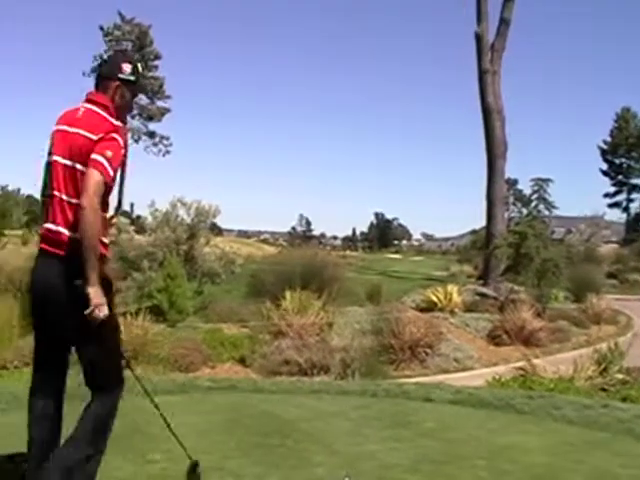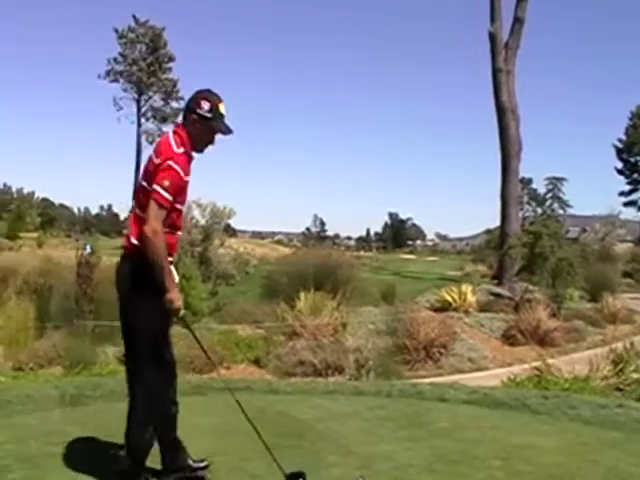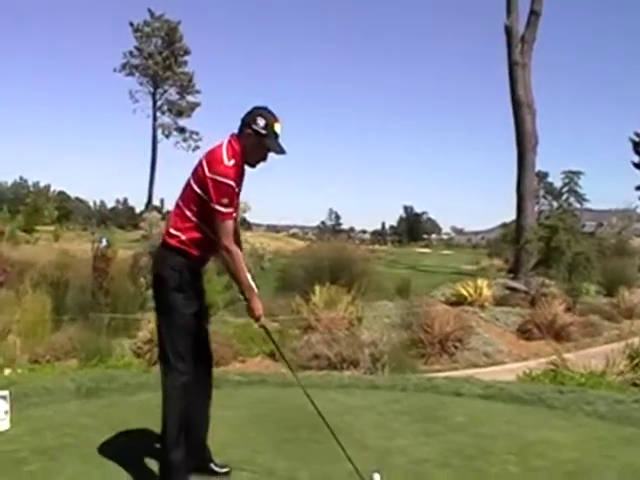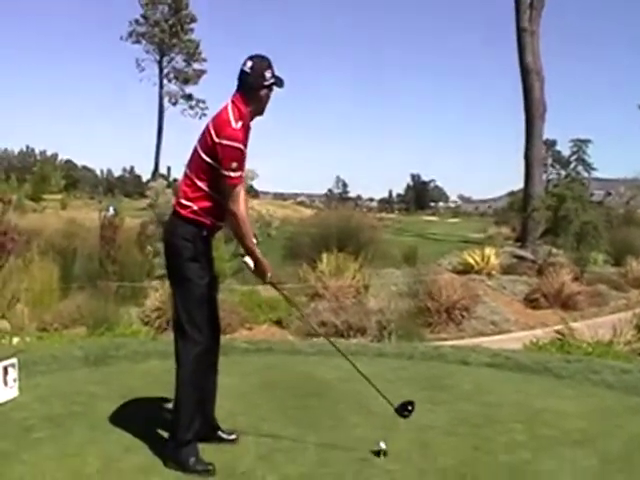
dt=0.7s
person 1, frame 1
left shoulder: (65, 121)
right shoulder: (111, 132)
right elbow: (89, 206)
right wrist: (93, 282)
left hip: (44, 267)
right hip: (73, 273)
left knee: (46, 385)
right knee: (107, 385)
person 1, frame 2
left shoulder: (170, 147)
right shoulder: (175, 161)
right elbow: (152, 230)
left wrist: (168, 276)
right wrist: (170, 288)
left hip: (143, 271)
right hip: (143, 275)
left knee: (160, 369)
right knee: (150, 373)
person 1, frame 3
left shoulder: (234, 163)
right shoulder: (222, 167)
left elbow: (231, 233)
right elbow: (225, 245)
left wrist: (248, 280)
right wrist: (250, 296)
left hip: (190, 269)
right hip: (175, 269)
left knee: (201, 365)
right knee: (179, 369)
person 1, frame 4
left shoulder: (235, 121)
right shoulder: (231, 130)
left elbow: (236, 193)
right elbow: (233, 207)
left wrist: (252, 246)
right wrist: (257, 258)
left hip: (197, 236)
right hip: (188, 237)
left knee: (209, 335)
right knee: (194, 340)
left ankle: (203, 423)
right ankle: (181, 445)
